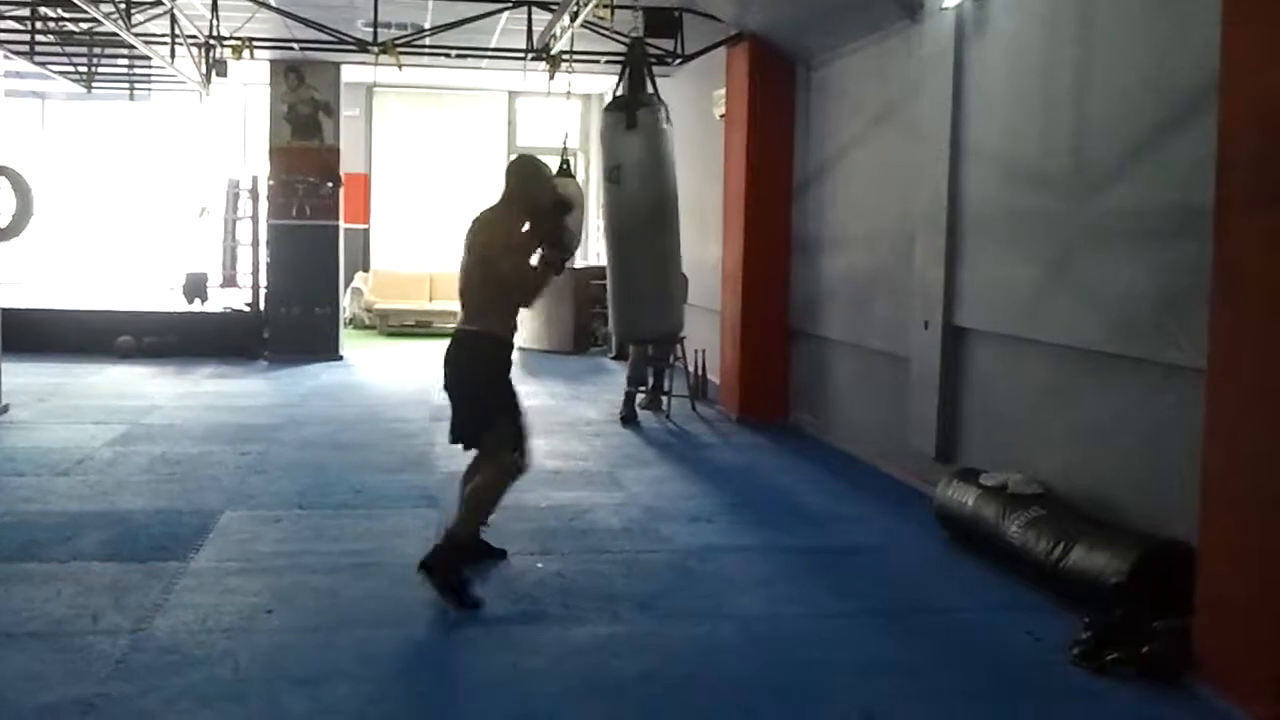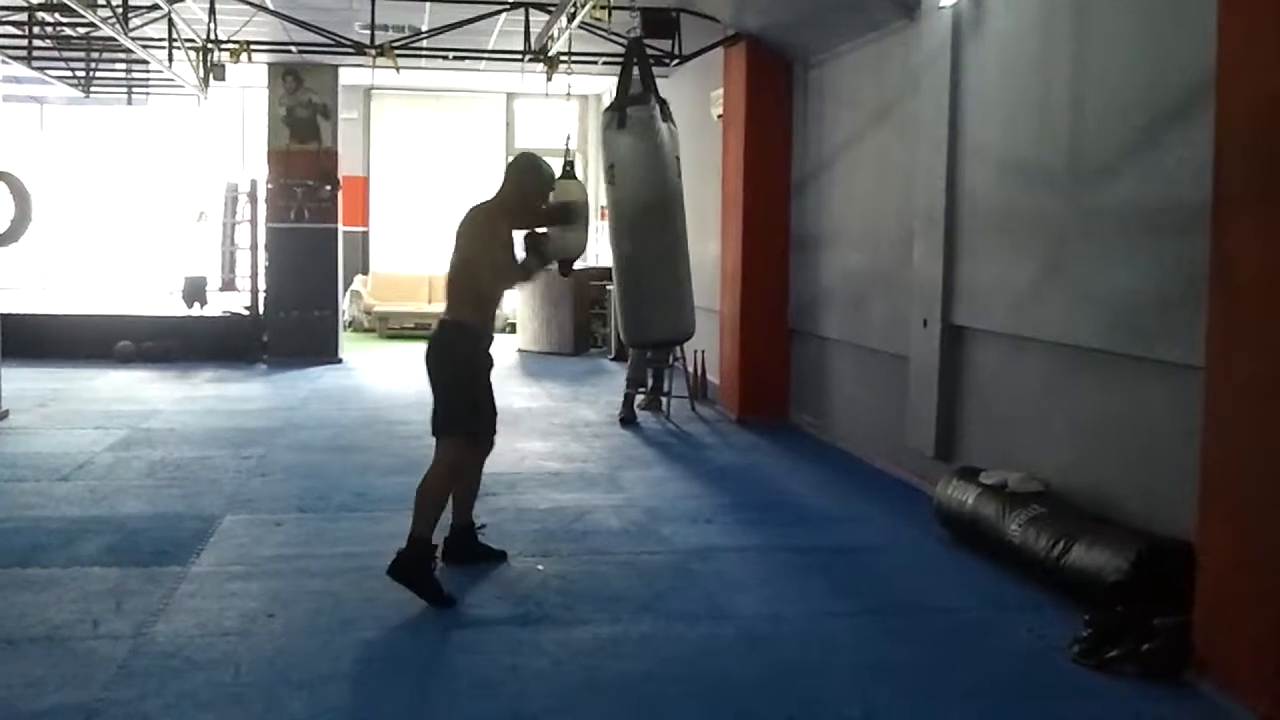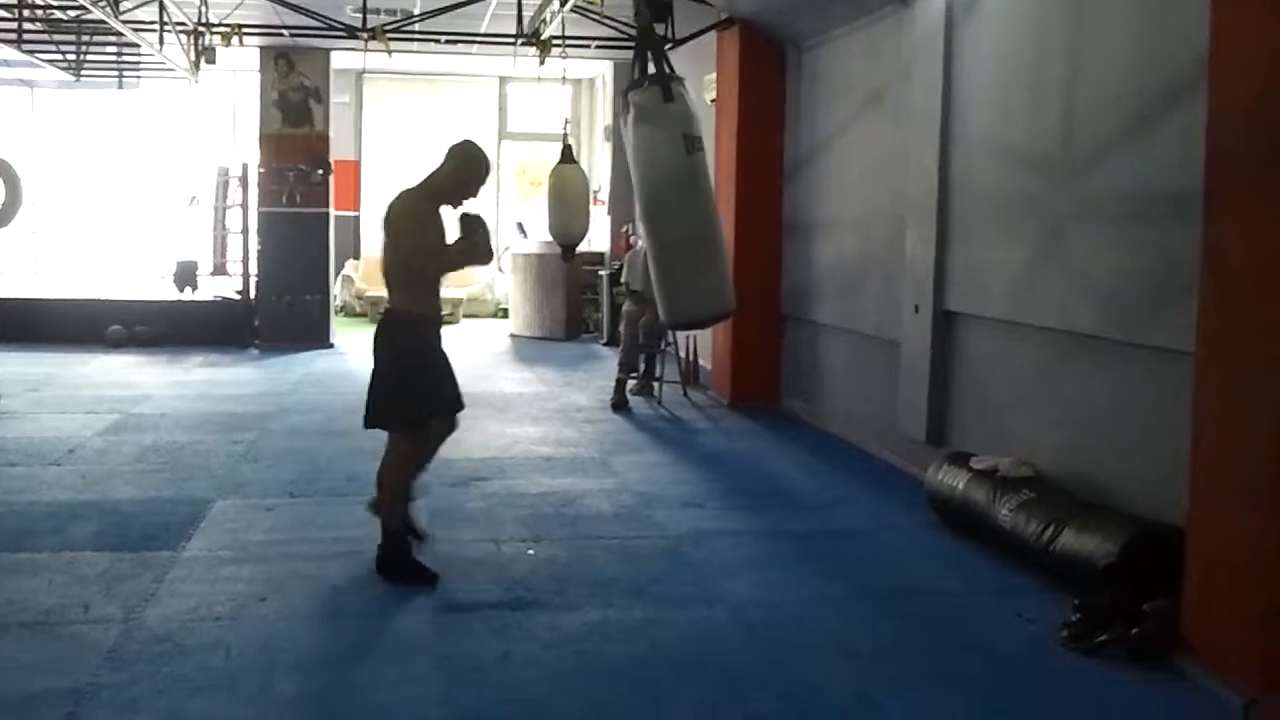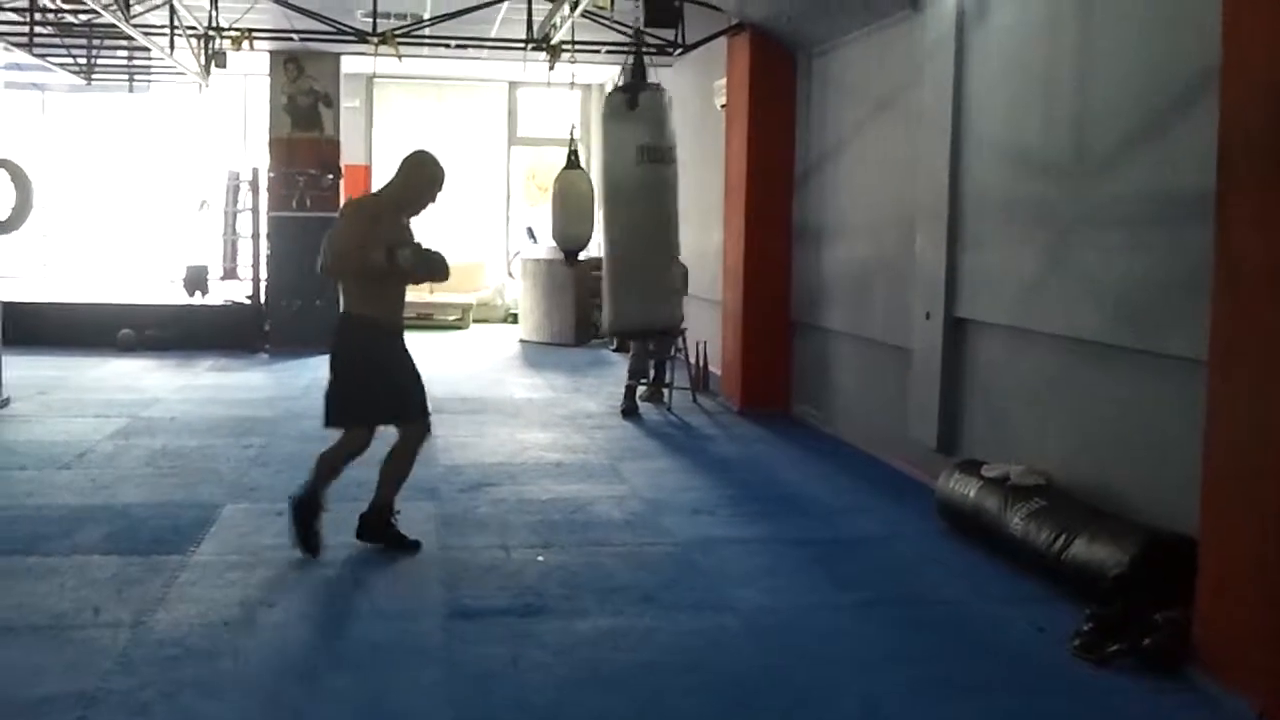
dt=0.5s
person 1, frame 1
left shoulder: (489, 223)
right shoulder: (503, 230)
right elbow: (523, 294)
left wrist: (544, 236)
right wrist: (553, 255)
left hip: (474, 349)
right hip: (481, 352)
left knee: (495, 450)
right knee: (509, 460)
left ankle: (464, 539)
right ankle: (447, 556)
person 1, frame 2
left shoulder: (491, 216)
right shoulder: (491, 220)
right elbow: (491, 282)
left wrist: (551, 217)
right wrist: (535, 263)
left hip: (465, 345)
right hip: (458, 345)
left knee: (476, 441)
right knee: (455, 448)
left ankle: (461, 536)
right ankle: (415, 558)
person 1, frame 3
left shoulder: (426, 209)
right shoulder: (410, 208)
right elbow: (420, 269)
left wrist: (467, 246)
right wrist: (470, 243)
left hip: (423, 332)
right hip: (404, 333)
left knee: (442, 421)
right knee: (405, 440)
left ankle: (392, 502)
right ankle: (392, 550)
person 1, frame 4
left shoulder: (400, 222)
right shoulder: (357, 214)
right elbow: (329, 265)
left wrist: (423, 267)
right wrist: (393, 259)
left hip: (391, 339)
right hip: (359, 337)
left knee: (416, 431)
right knee: (358, 436)
left ankle: (378, 519)
right ankle: (307, 506)
